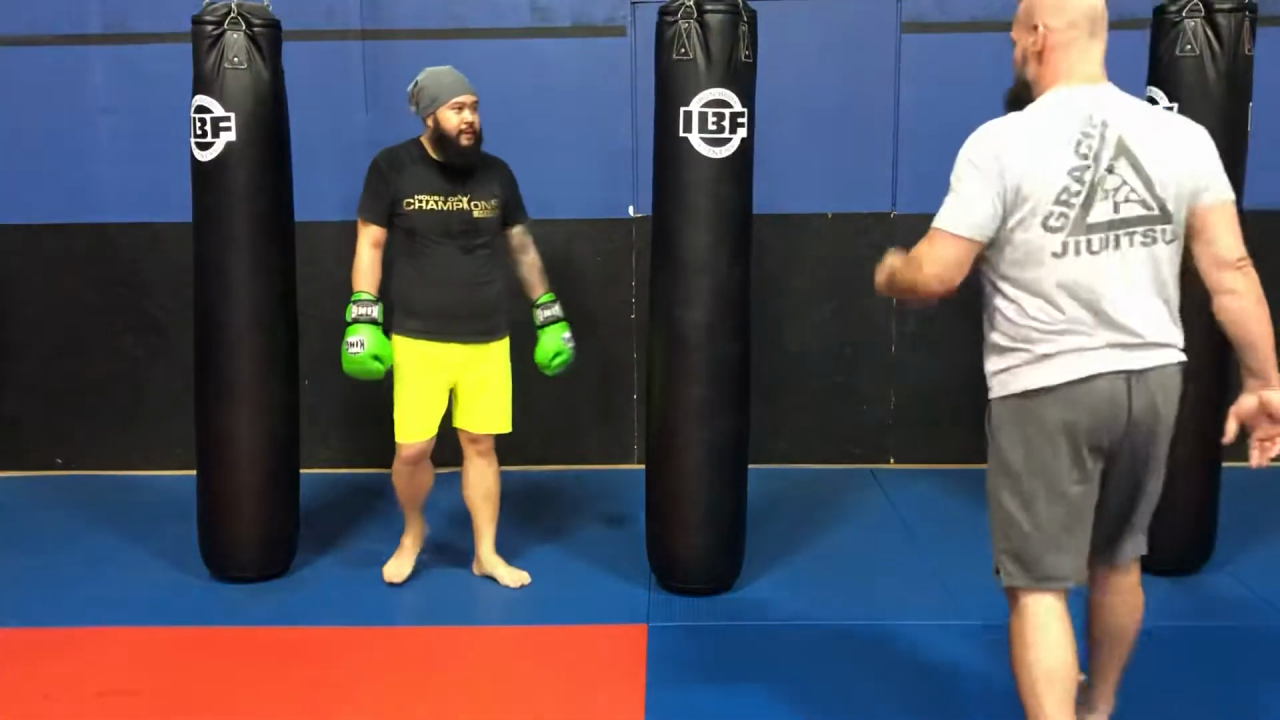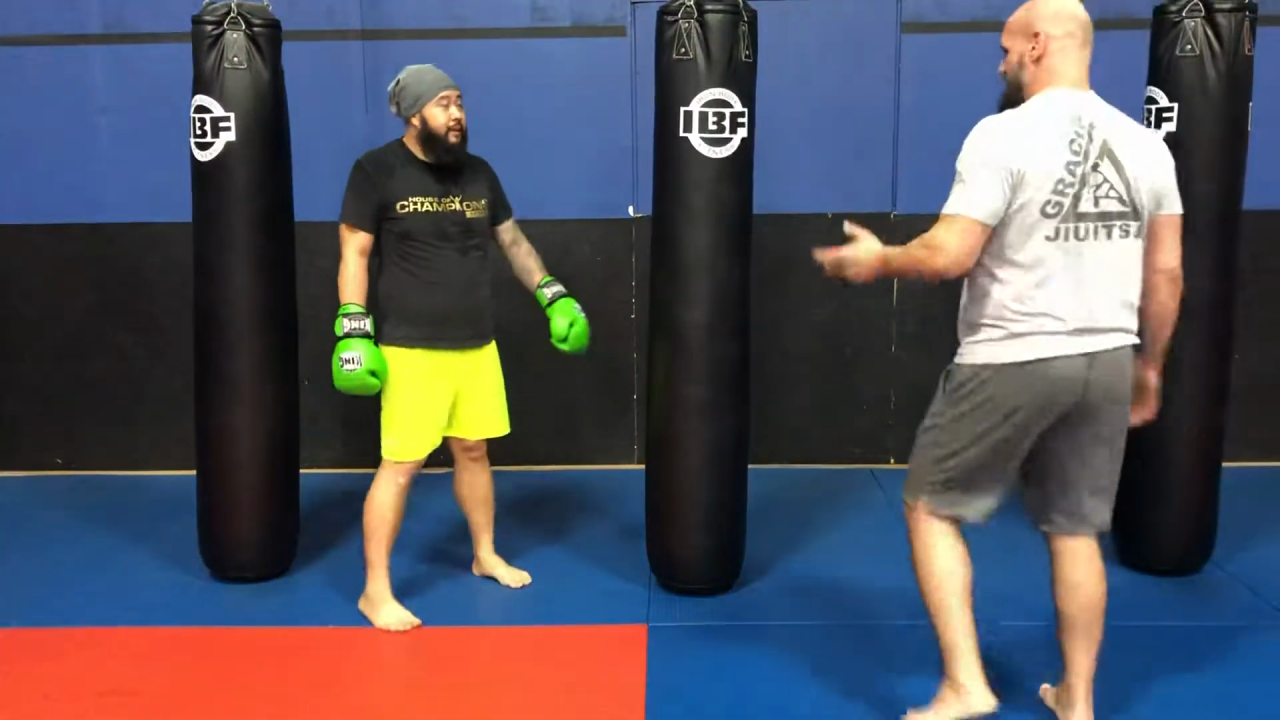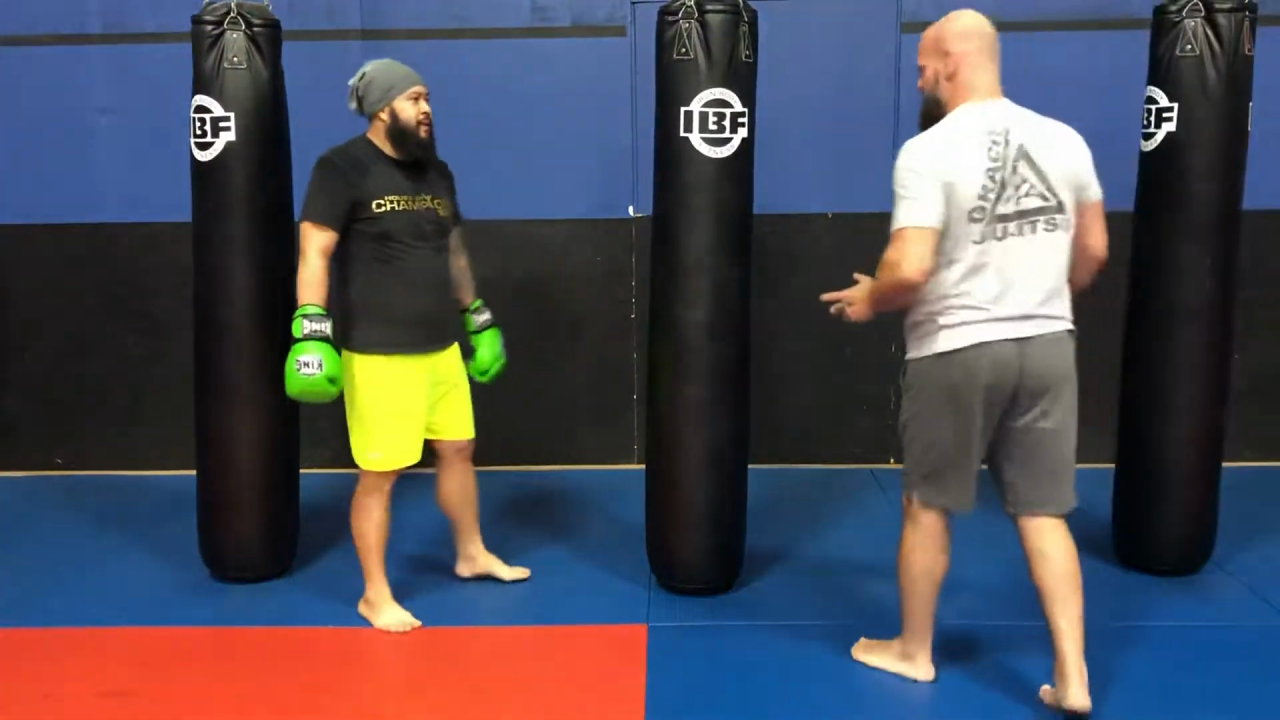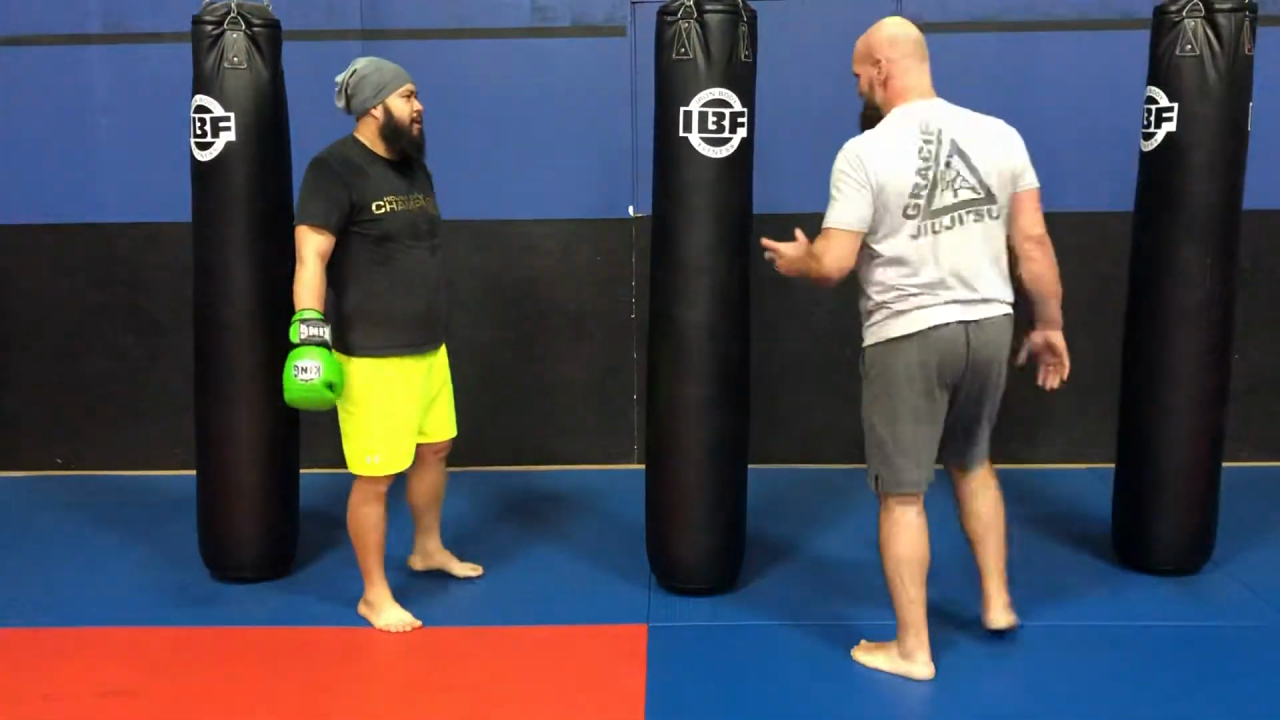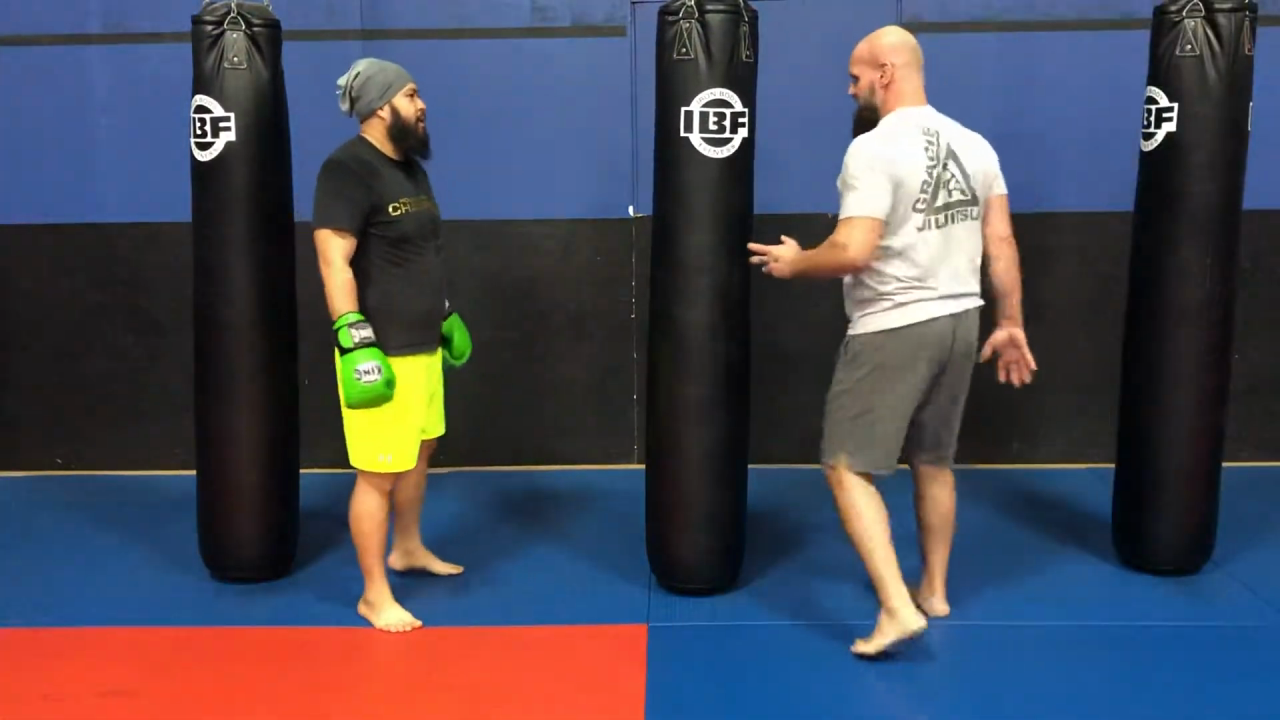
dt=0.3s
person 1, frame 1
left shoulder: (1002, 142)
right shoulder: (1182, 137)
left elbow: (935, 274)
left wrist: (890, 273)
left hip: (1044, 391)
right hip: (1151, 379)
left knee: (1035, 585)
right knee: (1115, 555)
person 1, frame 2
left shoulder: (1002, 135)
right shoulder: (1147, 145)
left elbow: (949, 254)
right elbow: (1166, 272)
left wrist: (876, 260)
right wrist: (1149, 364)
left hip: (1010, 364)
right hip: (1105, 364)
left knee: (930, 507)
right knee: (1075, 535)
person 1, frame 3
left shoulder: (928, 151)
right shoulder: (1065, 141)
left elbow: (909, 270)
right elbow: (1093, 251)
left wrist: (867, 302)
left hip: (954, 353)
right hip: (1047, 347)
left knee: (927, 504)
right knee: (1044, 511)
left ankle: (913, 650)
person 1, frame 4
left shoulder: (864, 152)
right shoulder: (998, 135)
left elbow: (833, 263)
right elbow: (1033, 241)
left wrist: (796, 260)
right wrist: (1050, 326)
left hip: (906, 339)
right hip: (989, 327)
left knee: (901, 493)
right knee: (971, 464)
left ankle: (911, 648)
right ankle: (997, 601)
person 1, frame 5
left shoulder: (875, 148)
right shoulder: (973, 144)
left elbow: (855, 252)
right elbow: (1002, 245)
left wrist: (795, 263)
right wrist: (1011, 325)
left hip: (893, 330)
right hip: (957, 321)
left knee: (847, 466)
right knee: (934, 462)
left ankle: (898, 608)
right ankle: (935, 588)
person 2, frame 1
left shoulder: (495, 173)
right shoulder: (392, 168)
left elbow: (522, 246)
right elbow: (370, 247)
left wrist: (550, 316)
right wrist: (363, 319)
left hip: (488, 340)
right hip: (418, 340)
left knee: (480, 445)
right knee: (414, 448)
left ankle: (486, 554)
right ankle: (412, 532)
person 2, frame 2
left shoulder: (478, 173)
right shoulder: (377, 170)
left elbow: (513, 240)
right elbow: (354, 254)
left wrist: (555, 296)
right wrist: (354, 333)
left hip: (476, 345)
right hip: (409, 350)
left knee: (473, 451)
right knee: (400, 465)
left ankle: (485, 555)
right ankle: (376, 590)
person 2, frame 3
left shoulder: (436, 171)
right shoulder: (343, 167)
right elbow: (315, 254)
left wrist: (481, 320)
right wrist: (312, 333)
left hip: (442, 348)
right hip: (379, 355)
left knee: (458, 450)
right knee: (381, 475)
left ankle: (472, 553)
right ankle: (375, 595)
person 2, frame 4
left shoulder: (416, 169)
right shoulder: (335, 169)
right elbow: (311, 260)
right wrist: (309, 339)
left hip: (429, 349)
right hip: (372, 357)
left knee: (436, 450)
right knee: (376, 477)
left ankle: (429, 548)
right ankle: (375, 594)
person 2, frame 5
left shoulder: (410, 168)
right shoulder: (348, 168)
right elbow: (334, 262)
left wrist: (447, 315)
right wrist: (356, 344)
left hip: (424, 345)
right hip: (382, 352)
left knee: (419, 452)
right knee: (379, 473)
left ankle: (407, 547)
right ankle: (374, 595)
